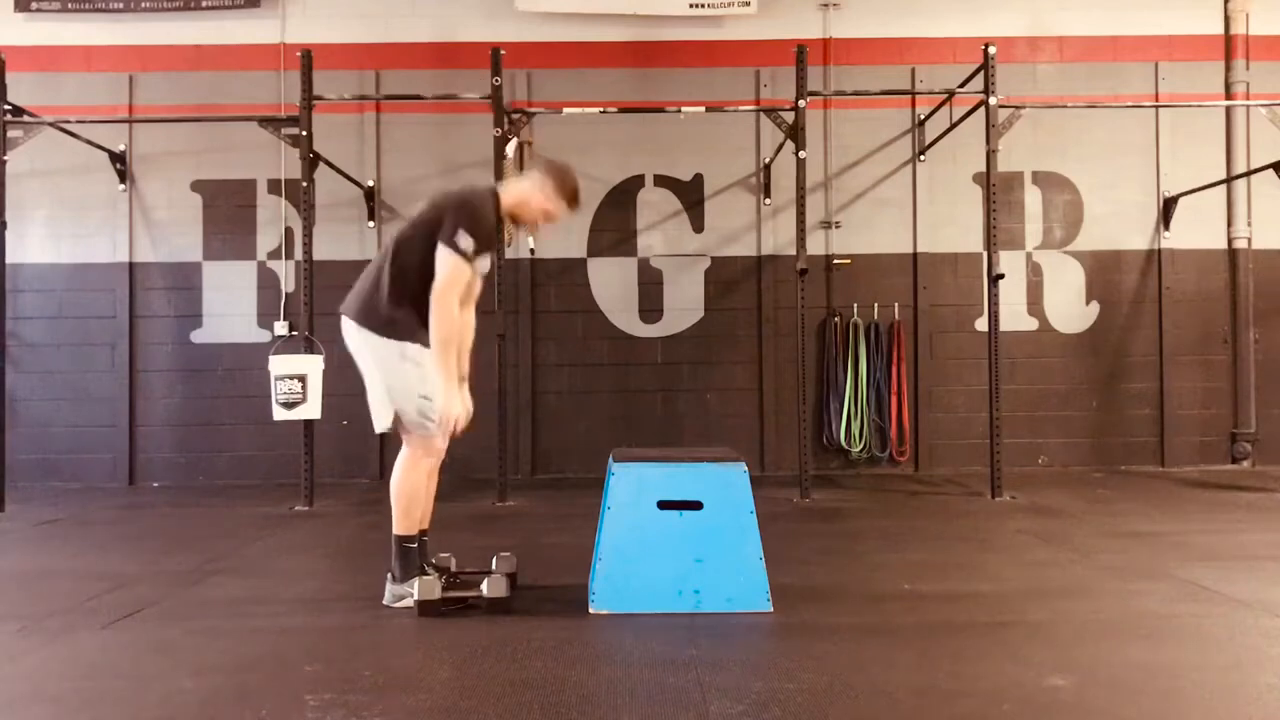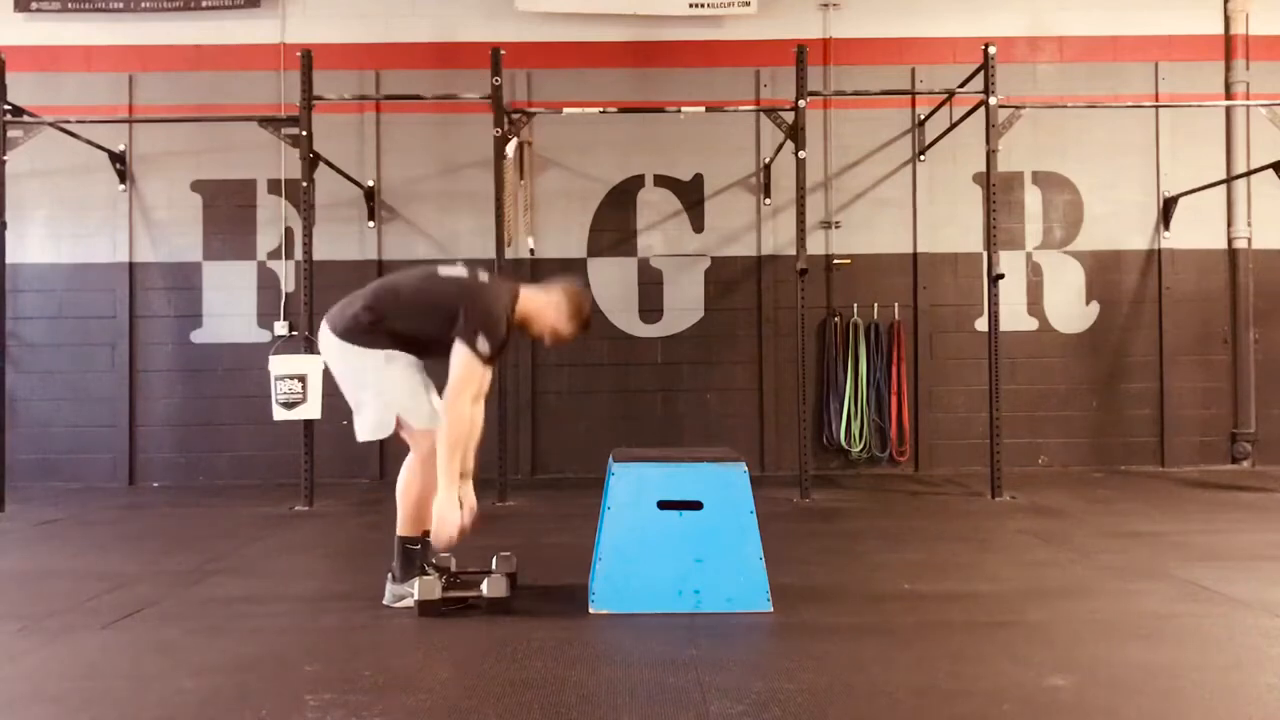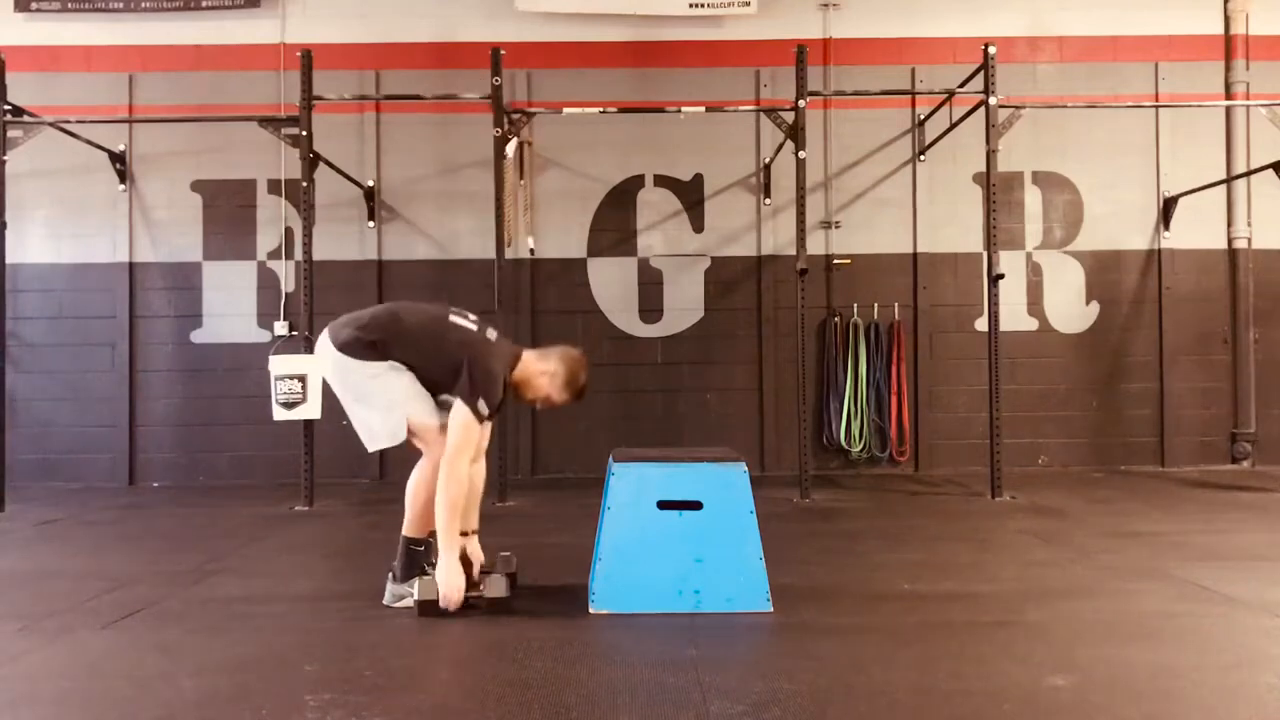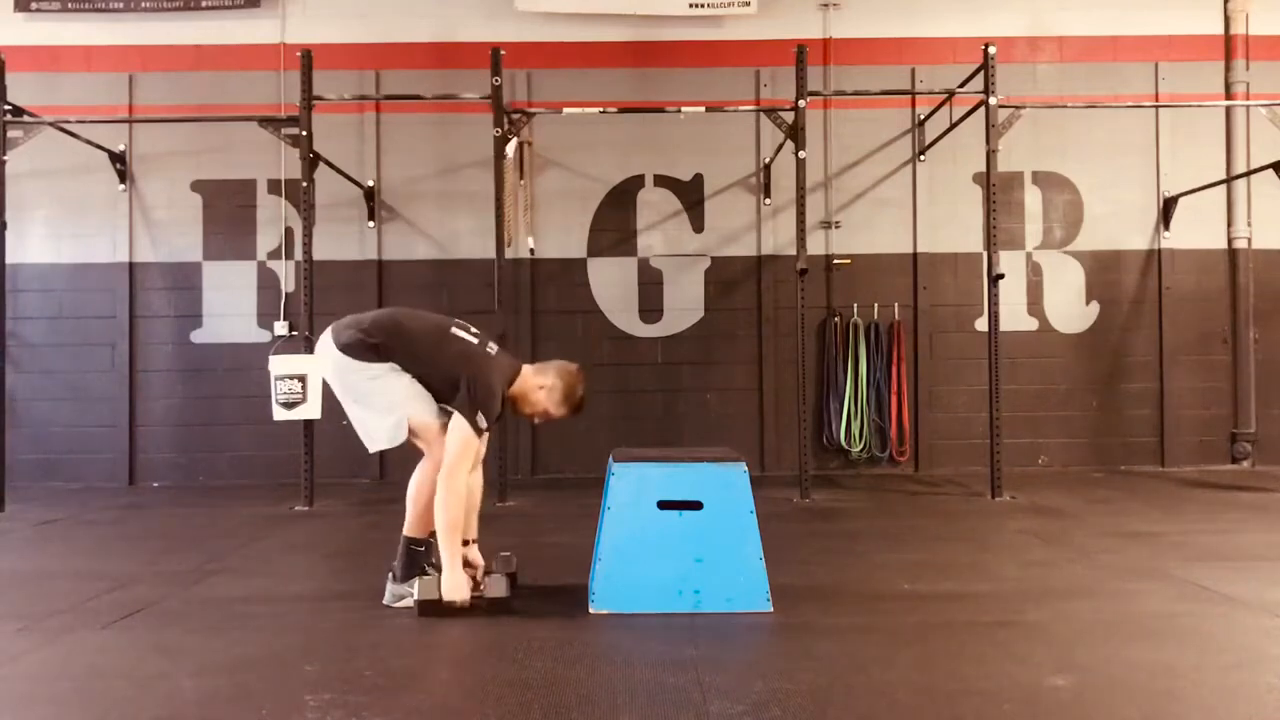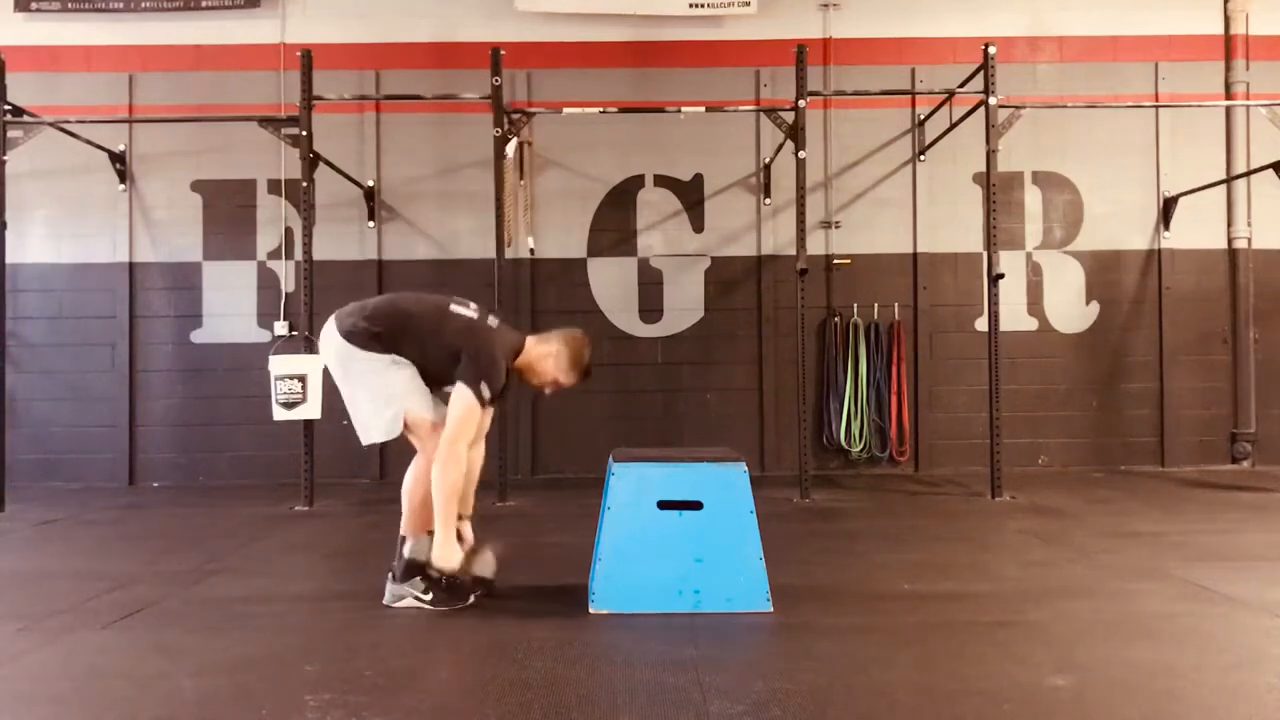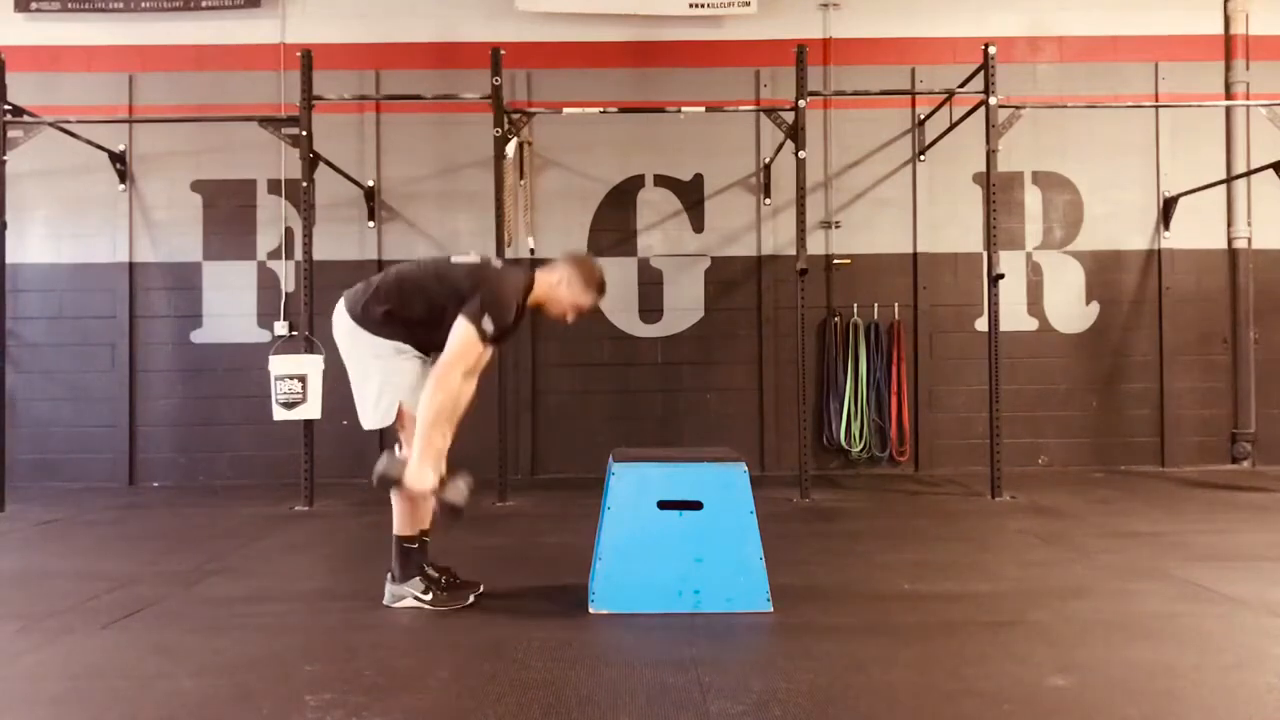
dt=0.2s
person 1, frame 1
left shoulder: (487, 221)
right shoulder: (474, 213)
left elbow: (464, 307)
right elbow: (444, 301)
left wrist: (462, 384)
right wrist: (449, 387)
left hip: (397, 324)
right hip: (381, 324)
left knee: (431, 440)
right knee: (424, 441)
left ankle: (418, 564)
right ankle: (405, 576)
person 1, frame 2
left shoulder: (496, 309)
right shoulder: (488, 312)
left elbow: (473, 400)
right elbow: (458, 402)
left wrist: (465, 479)
right wrist: (446, 491)
left hip: (379, 339)
right hip: (358, 339)
left knee: (431, 445)
right knee: (428, 440)
left ankle: (418, 563)
right ankle: (405, 578)
person 1, frame 3
left shoulder: (497, 364)
right shoulder: (489, 370)
left elbow: (473, 459)
right elbow: (455, 464)
left wrist: (469, 535)
right wrist: (449, 556)
left hip: (359, 350)
right hip: (355, 353)
left knee: (440, 449)
right knee: (438, 449)
left ankle: (419, 562)
right ankle: (407, 577)
person 1, frame 4
left shoulder: (497, 375)
right shoulder: (487, 385)
left elbow: (471, 468)
right elbow: (453, 475)
left wrist: (469, 543)
right wrist: (452, 568)
left hip: (359, 349)
right hip: (355, 353)
left knee: (443, 448)
right knee: (441, 450)
left ankle: (416, 564)
right ankle: (408, 577)
person 1, frame 5
left shoulder: (503, 351)
right shoulder: (490, 359)
left elbow: (473, 443)
right elbow: (452, 450)
left wrist: (463, 517)
right wrist: (445, 537)
left hip: (364, 340)
right hip: (359, 342)
left knee: (437, 444)
right knee: (435, 445)
left ankle: (419, 562)
right ankle: (408, 578)
person 1, frame 6
left shoulder: (509, 297)
right shoulder: (499, 296)
left elbow: (467, 375)
right elbow: (447, 374)
left wrist: (438, 449)
right wrist: (421, 458)
left hip: (390, 326)
right hip: (372, 326)
left knee: (428, 438)
right knee: (420, 435)
left ankle: (417, 563)
right ankle: (406, 577)
